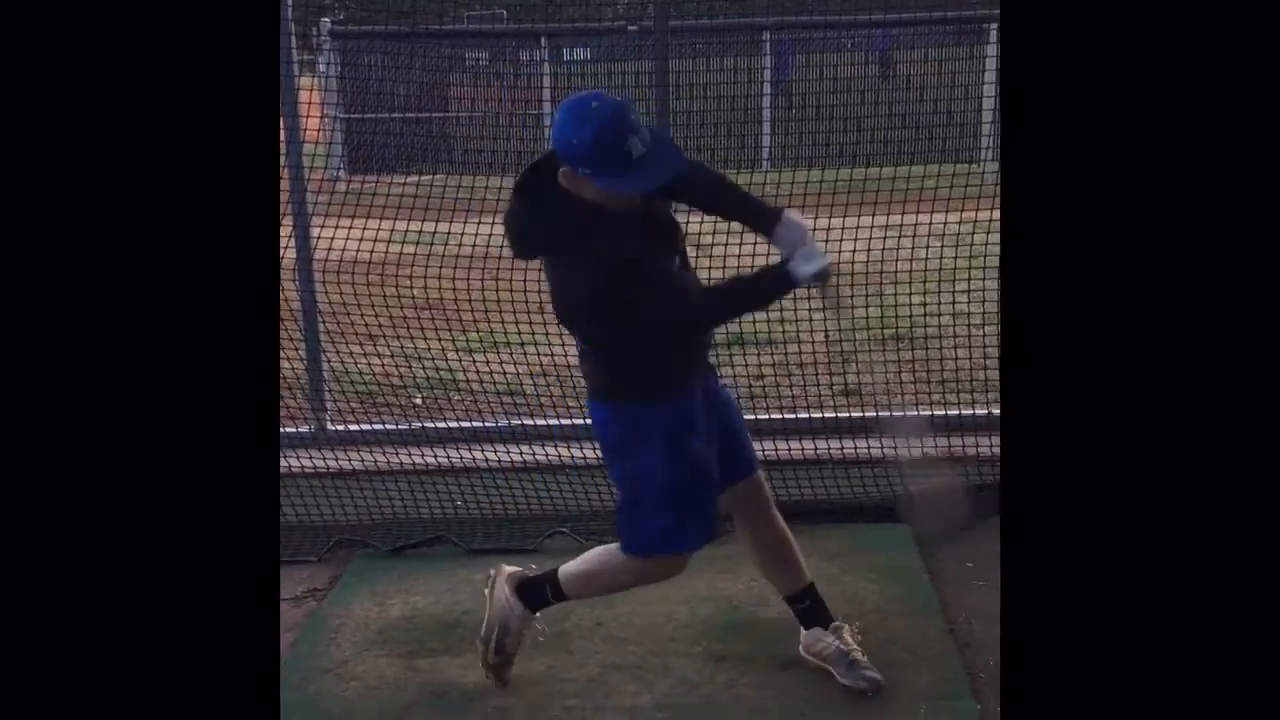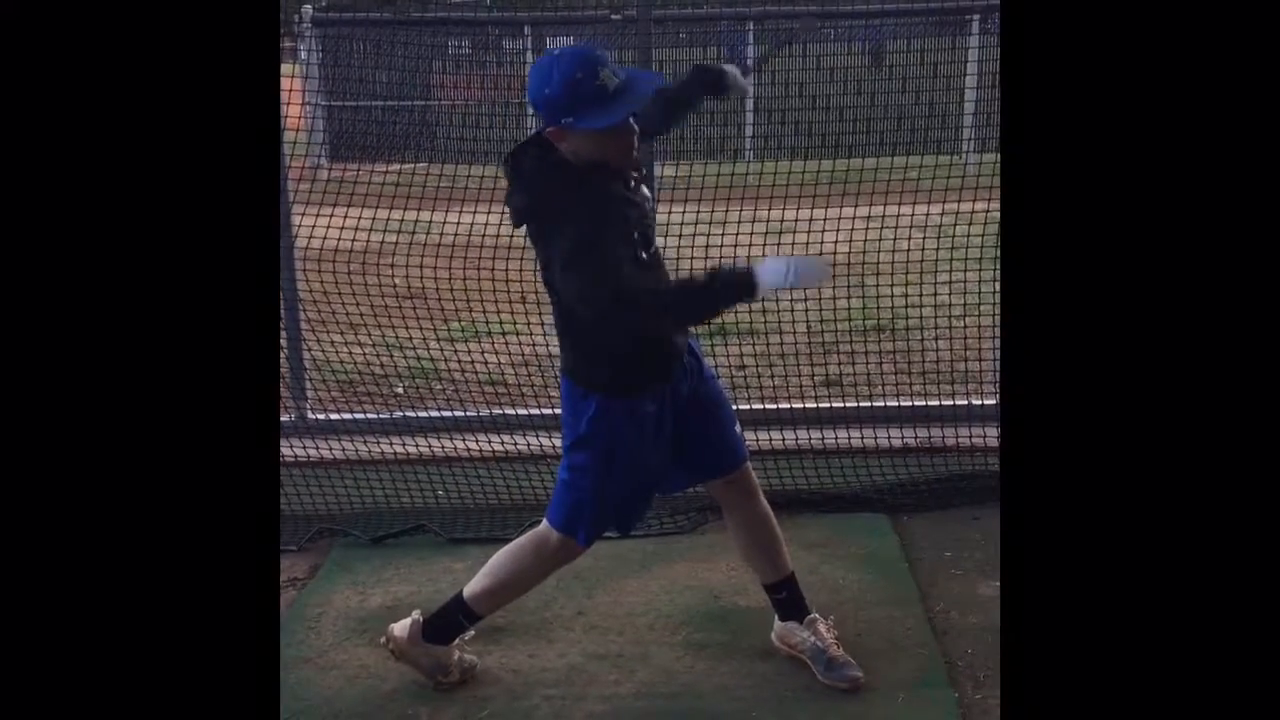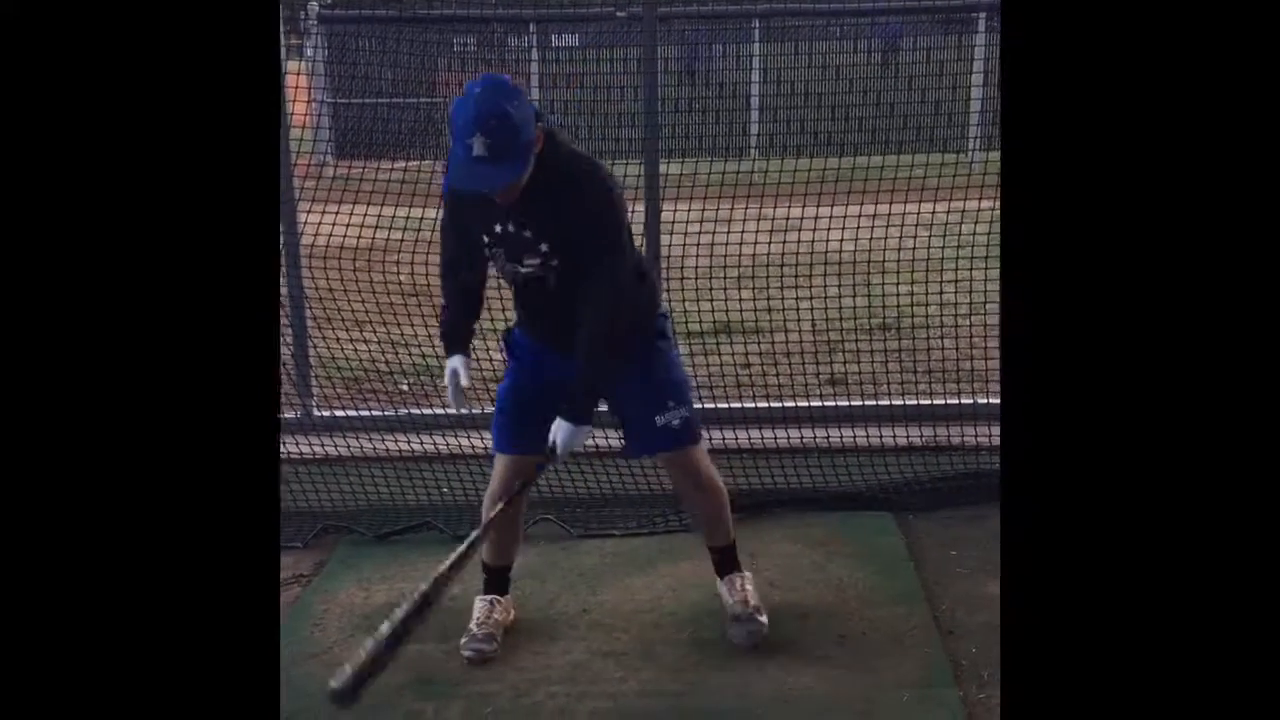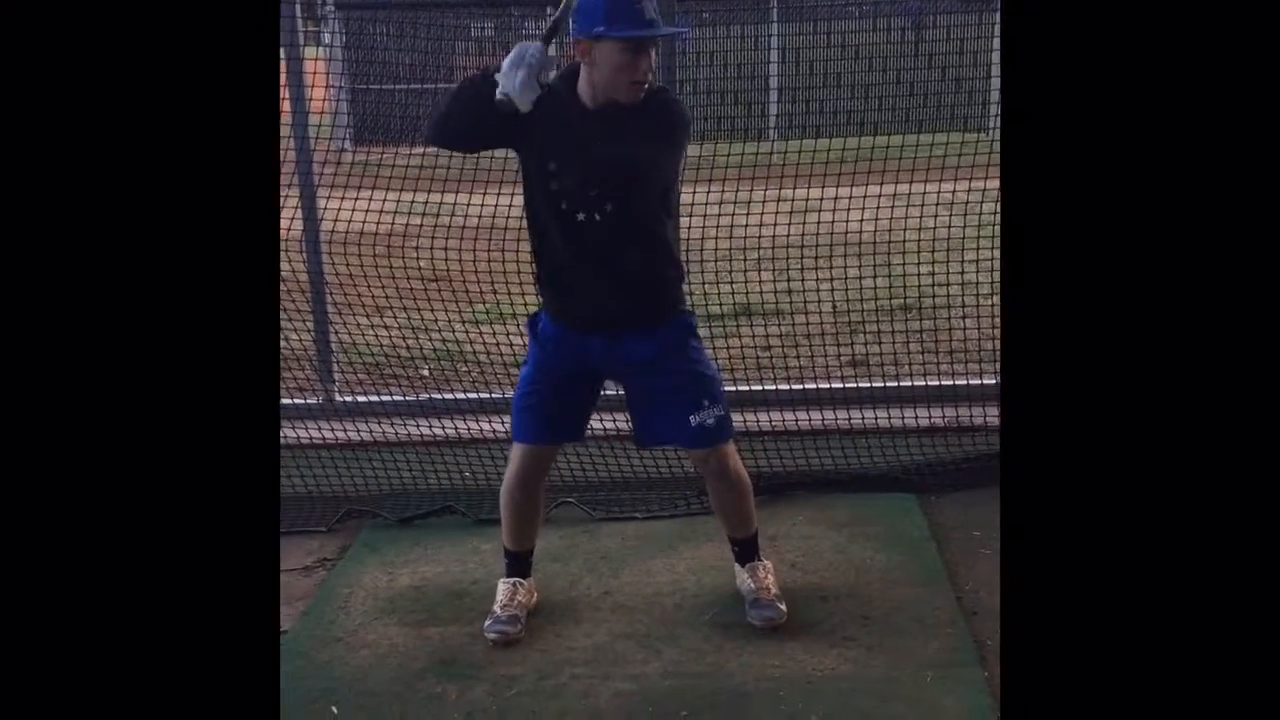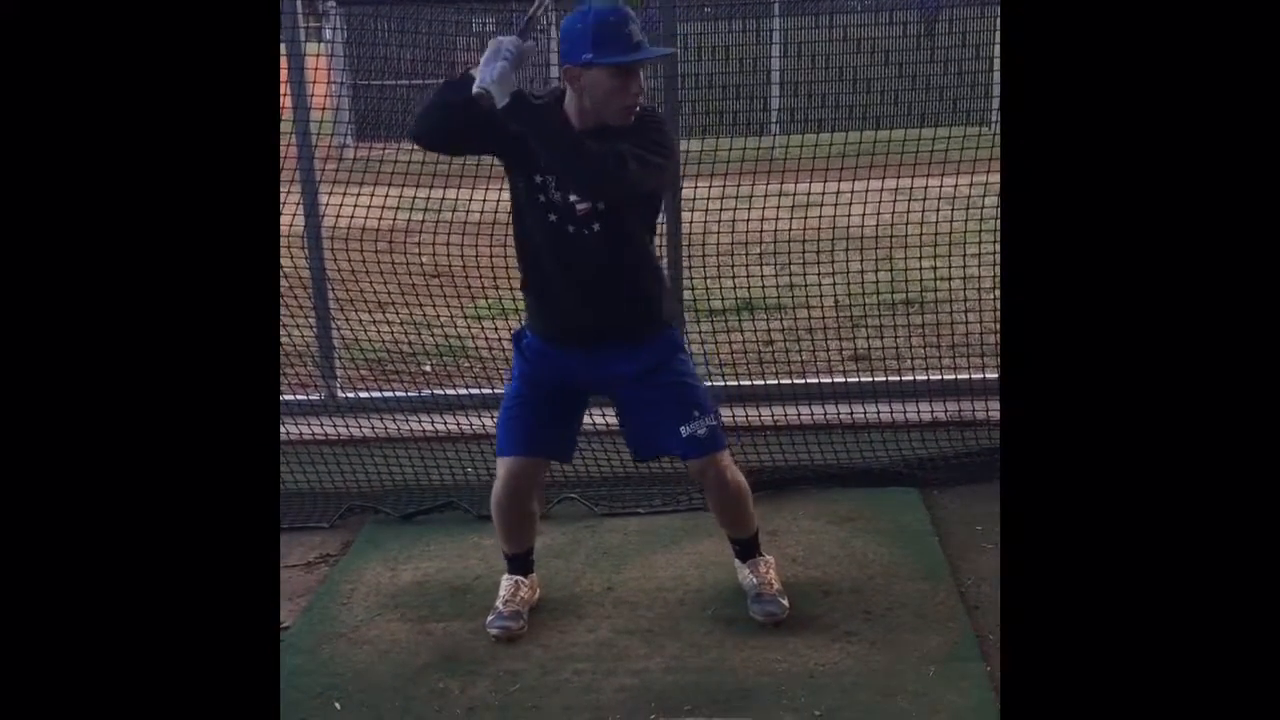
dt=1s
person 1, frame 1
left shoulder: (631, 178)
right shoulder: (576, 246)
left elbow: (687, 179)
right elbow: (688, 312)
left wrist: (777, 220)
right wrist: (787, 276)
left hip: (683, 374)
right hip: (640, 405)
left knee: (752, 501)
right knee: (658, 557)
left ankle: (821, 631)
right ankle: (522, 593)
person 1, frame 2
left shoulder: (596, 157)
right shoulder: (570, 211)
left elbow: (655, 112)
right elbow: (624, 310)
left wrist: (709, 80)
right wrist: (757, 278)
left hip: (669, 363)
right hip: (613, 392)
left knee: (739, 486)
right knee: (566, 536)
left ankle: (794, 622)
right ankle: (425, 634)
person 1, frame 3
left shoulder: (588, 188)
right shoulder: (466, 187)
left elbow: (609, 303)
right elbow: (461, 265)
left wrist: (579, 408)
right wrist: (457, 347)
left hip: (626, 332)
right hip: (540, 339)
left knee: (688, 462)
right knee: (509, 474)
left ankle: (731, 579)
right ankle: (493, 597)
person 1, frame 4
left shoulder: (663, 115)
right shoulder: (542, 101)
left elbow: (614, 174)
right elbow: (442, 130)
left wrist: (531, 111)
right wrist: (497, 79)
left hip: (653, 325)
right hip: (565, 324)
left knee: (715, 453)
right knee: (527, 458)
left ankle: (751, 565)
right ankle: (517, 579)
person 1, frame 5
left shoulder: (650, 135)
right shoulder: (526, 121)
left elbow: (602, 178)
right elbow: (429, 131)
left wrist: (512, 103)
right wrist: (479, 76)
left hip: (641, 341)
right hip: (552, 342)
left knee: (713, 465)
right knee: (514, 475)
left ankle: (753, 562)
right ankle: (519, 576)
